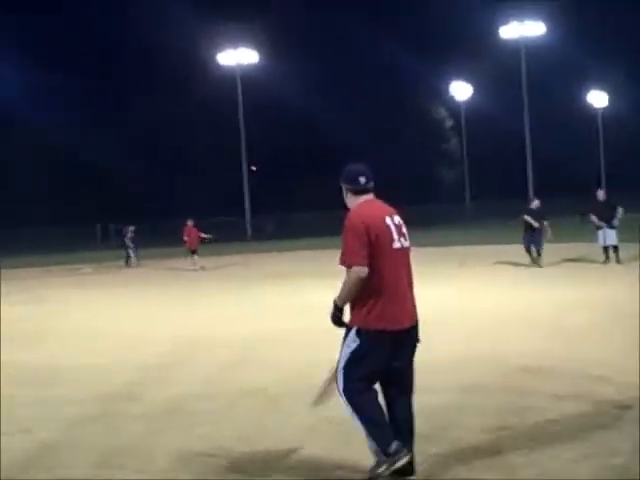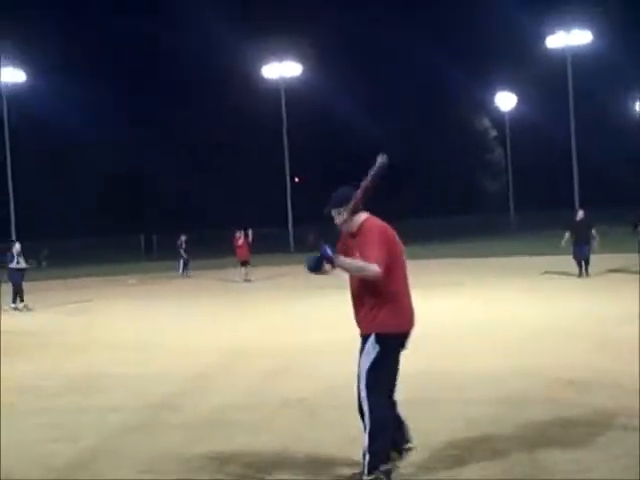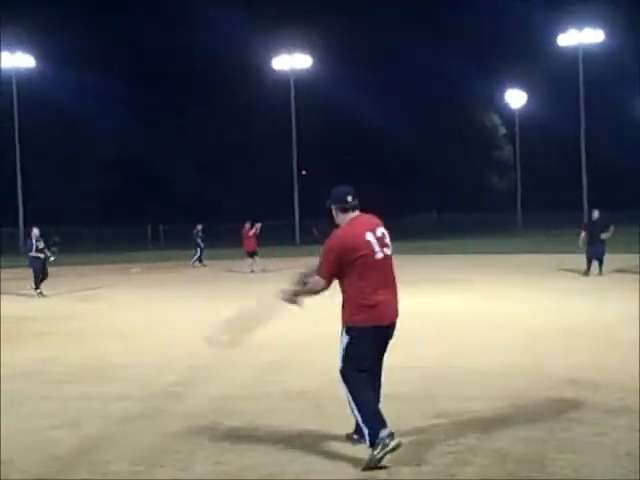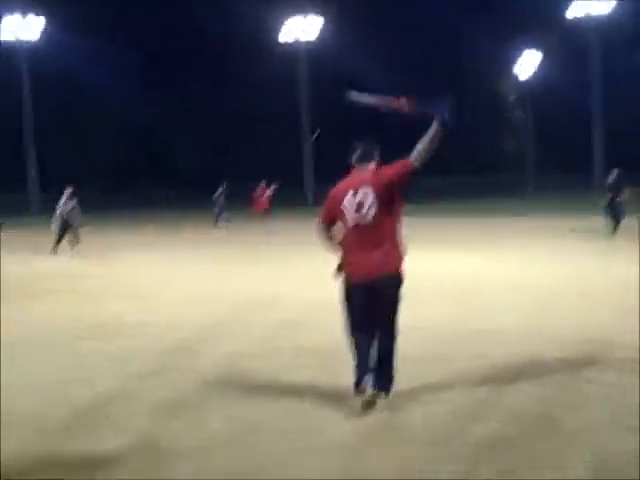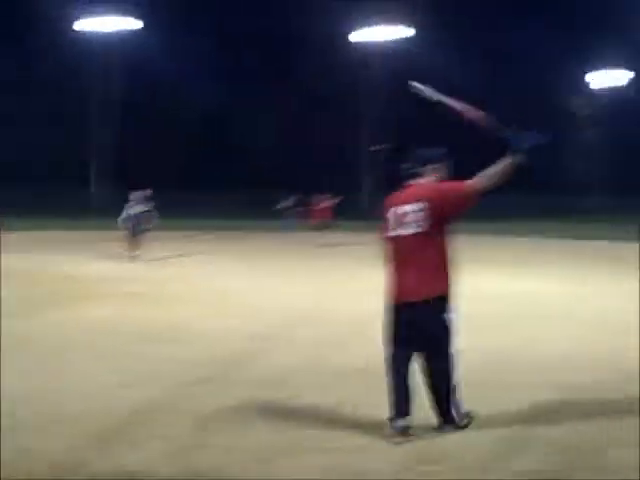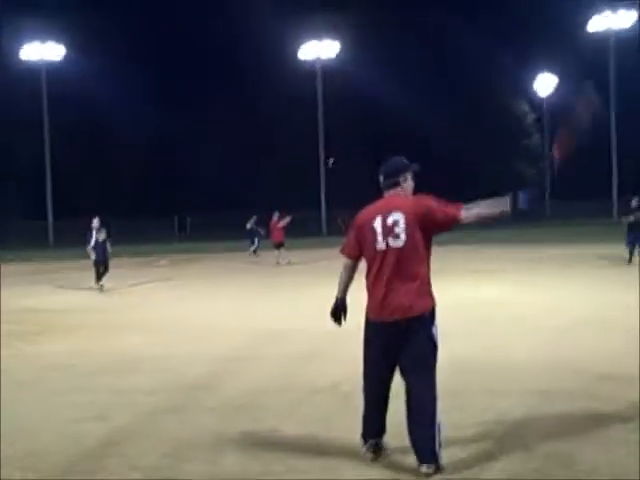
dt=0.5s
person 1, frame 1
left shoulder: (357, 218)
right shoulder: (391, 213)
left elbow: (359, 272)
left wrist: (338, 304)
left hip: (374, 319)
right hip: (406, 317)
left knee: (350, 381)
right knee: (398, 390)
left ankle: (389, 448)
person 1, frame 2
left shoulder: (374, 230)
right shoulder: (357, 237)
left elbow: (374, 271)
right elbow: (328, 262)
left wrist: (336, 258)
right wrist: (322, 261)
left hip: (384, 324)
right hip: (389, 321)
left knee: (372, 390)
right knee: (378, 385)
right ankle: (397, 440)
person 1, frame 3
left shoulder: (341, 237)
right shoulder: (374, 223)
left elbow: (321, 283)
left wrist: (296, 291)
right wrist: (310, 275)
left hip: (362, 317)
right hip: (387, 314)
left knee: (353, 374)
right knee: (369, 372)
left ankle: (380, 435)
right ankle: (365, 428)
person 1, frame 4
left shoulder: (336, 193)
right shoulder: (384, 179)
left elbow: (326, 231)
right elbow: (417, 159)
right wrist: (437, 124)
left hip: (355, 275)
right hip: (387, 272)
left knee: (361, 331)
right knee: (385, 330)
left ankle: (366, 380)
right ankle: (380, 384)
person 1, frame 5
left shoulder: (393, 203)
right shoulder: (437, 194)
right elbow: (480, 184)
right wrist: (515, 156)
left hip: (400, 296)
right hip: (430, 295)
left knee: (399, 357)
right knee: (438, 358)
left ankle: (400, 419)
right ankle: (450, 416)
person 1, frame 6
left shoulder: (364, 216)
right shoulder: (420, 207)
left elbow: (350, 262)
right elbow: (466, 214)
left wrist: (340, 299)
right wrist: (509, 204)
left hip: (378, 314)
right hip: (416, 311)
left knee: (375, 379)
right knee: (421, 383)
left ankle: (372, 442)
